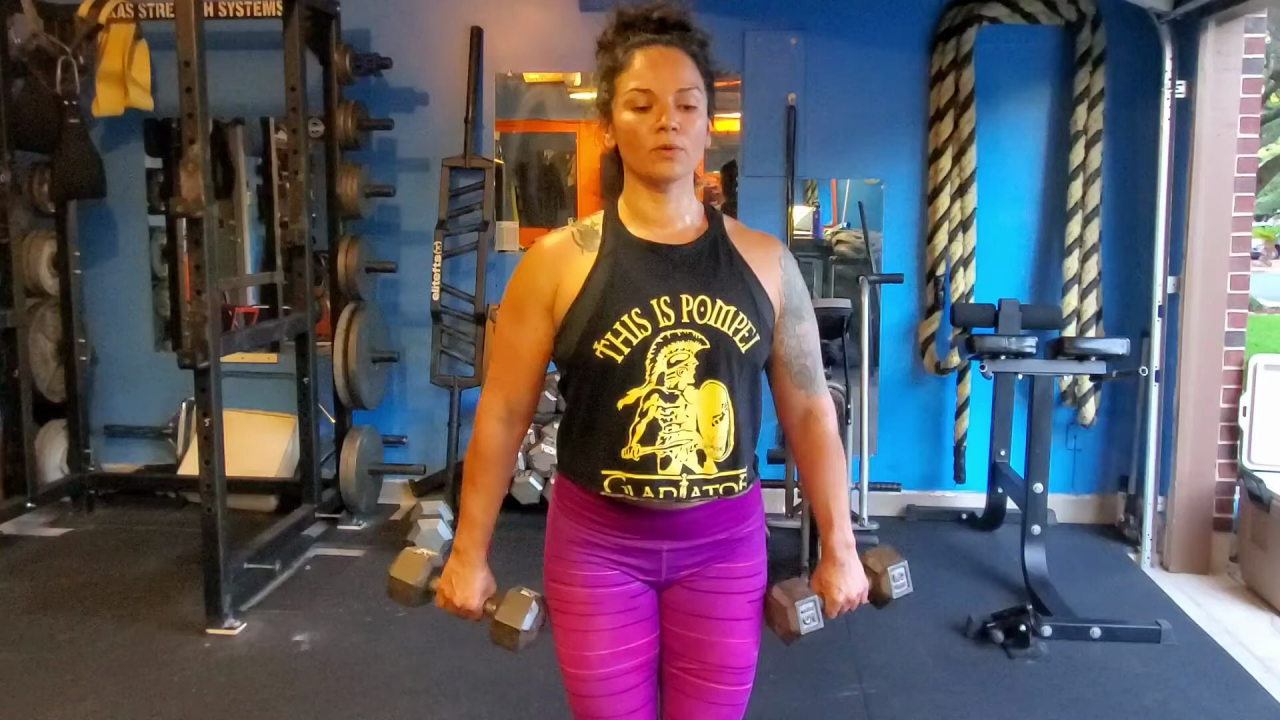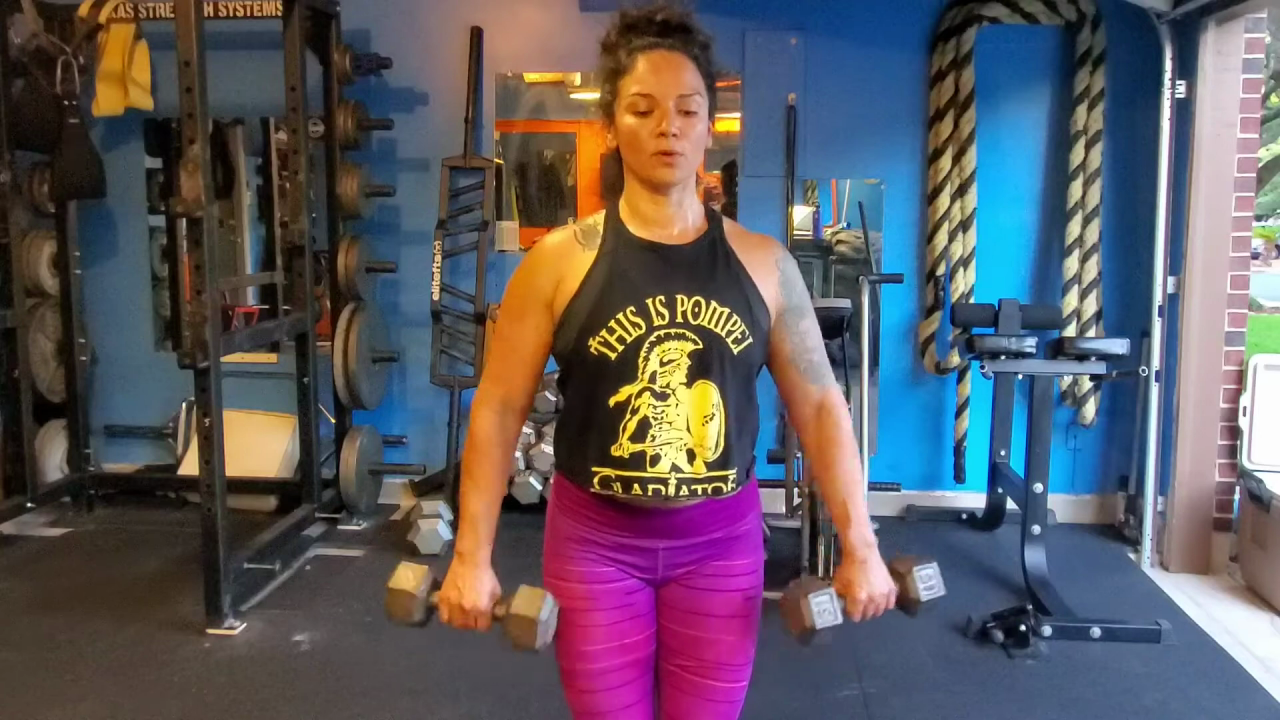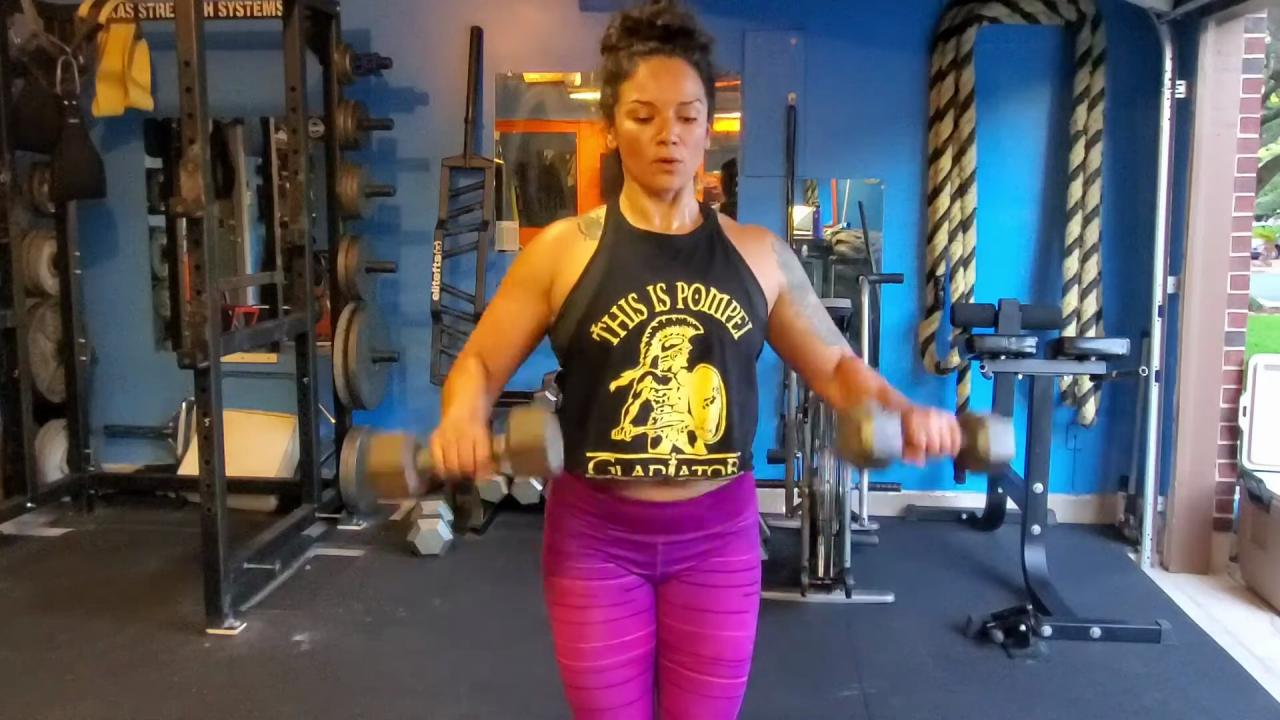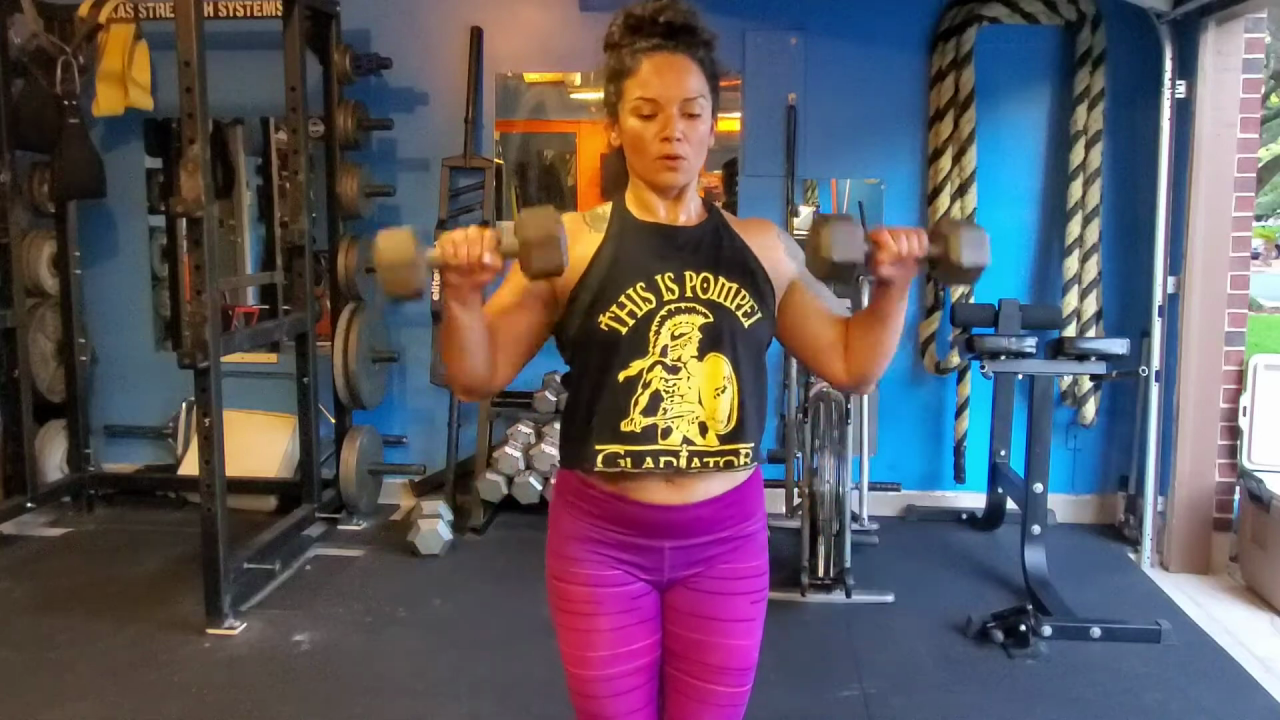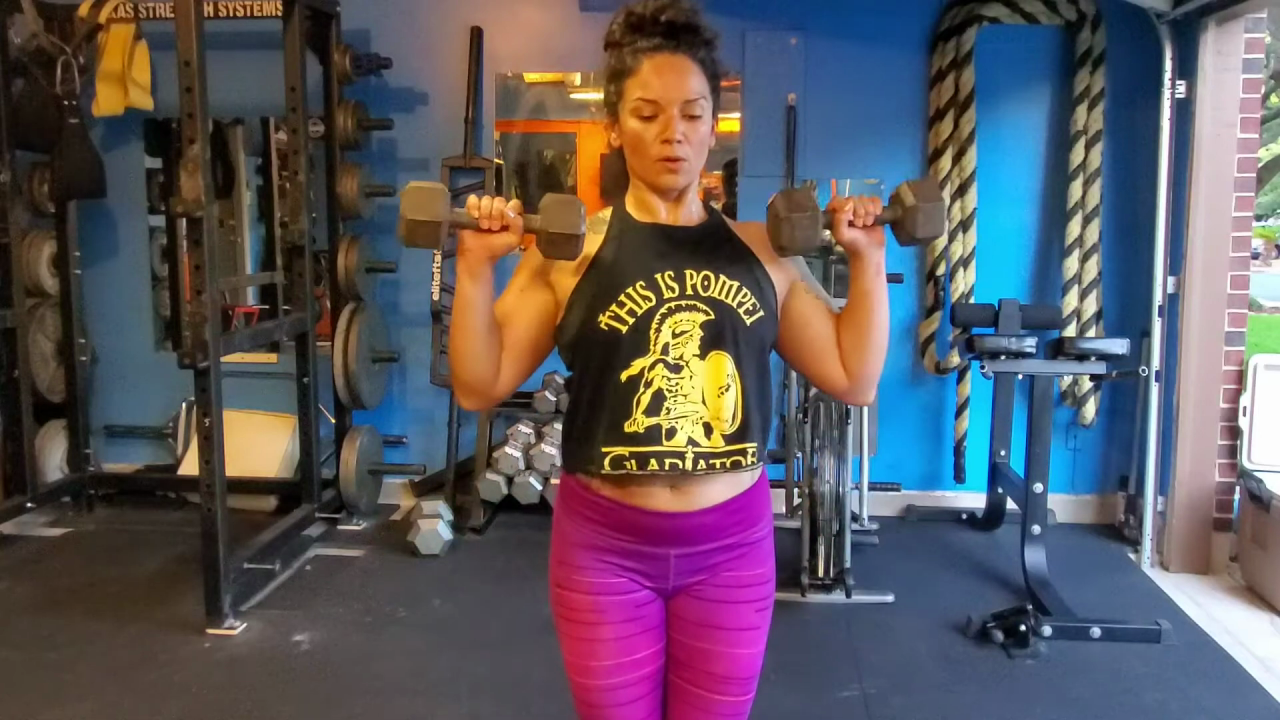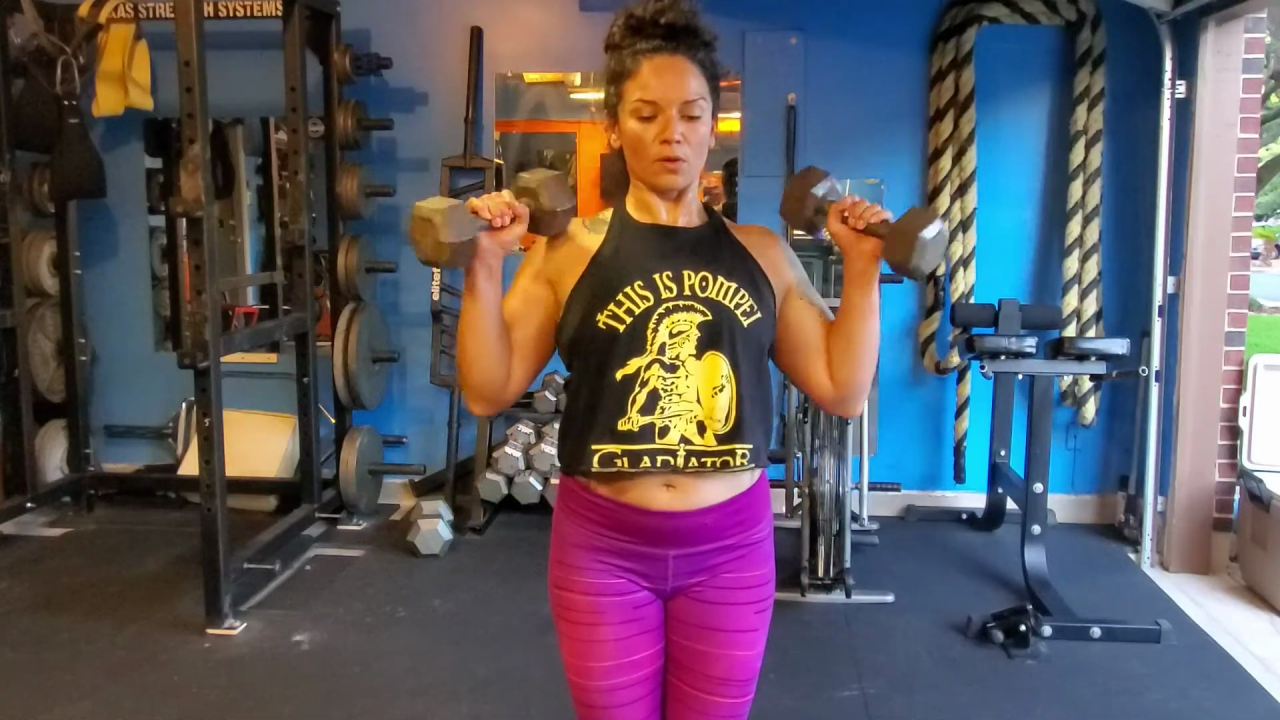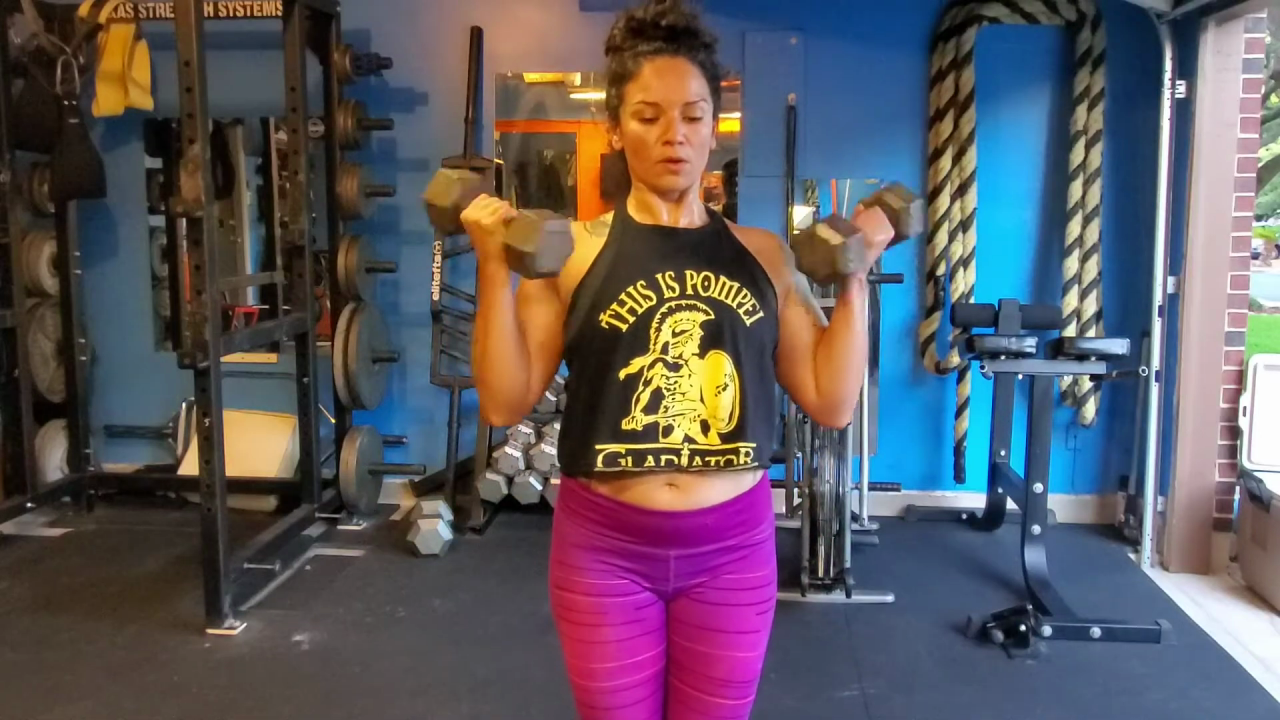
dt=0.3s
person 1, frame 1
left shoulder: (766, 261)
right shoulder: (559, 262)
left elbow: (809, 410)
right elbow: (502, 415)
left wrist: (838, 546)
right wrist: (470, 552)
left hip: (724, 544)
right hip: (597, 542)
person 1, frame 2
left shoulder: (764, 263)
right shoulder: (560, 259)
left elbow: (818, 404)
right elbow: (499, 409)
left wrist: (859, 545)
right wrist: (472, 554)
left hip: (720, 542)
right hip: (595, 539)
person 1, frame 3
left shoulder: (758, 253)
right shoulder: (563, 249)
left elbow: (839, 371)
right elbow: (476, 365)
left wrist: (904, 412)
right wrist: (461, 416)
left hip: (717, 536)
right hip: (595, 535)
person 1, frame 4
left shoulder: (762, 246)
right shoulder: (570, 243)
left elbow: (848, 365)
right elbow: (477, 378)
left wrist: (891, 284)
right wrist: (462, 292)
left hip: (725, 537)
right hip: (601, 537)
person 1, frame 5
left shoulder: (764, 251)
right shoulder: (567, 252)
left elbow: (855, 379)
right elbow: (478, 387)
left wrist: (867, 259)
right wrist: (475, 267)
left hip: (732, 543)
right hip: (603, 543)
person 1, frame 6
left shoulder: (763, 254)
right shoulder: (567, 249)
left elbow: (843, 391)
right elbow: (486, 392)
left wrist: (862, 266)
right wrist: (485, 266)
left hip: (731, 545)
right hip: (602, 544)
person 1, frame 7
left shoulder: (766, 256)
right shoulder: (569, 253)
left elbow: (832, 404)
right elbow: (503, 404)
left wrist: (855, 278)
right wrist: (493, 270)
left hip: (733, 546)
right hip: (603, 544)
